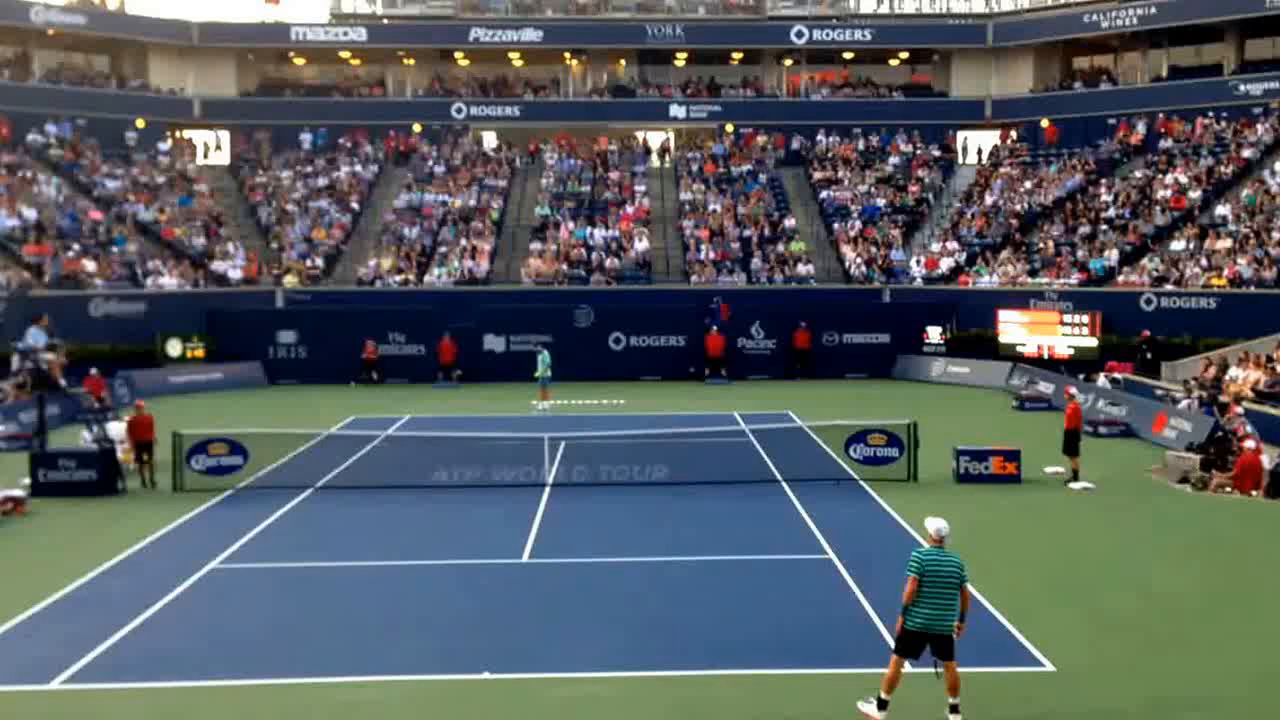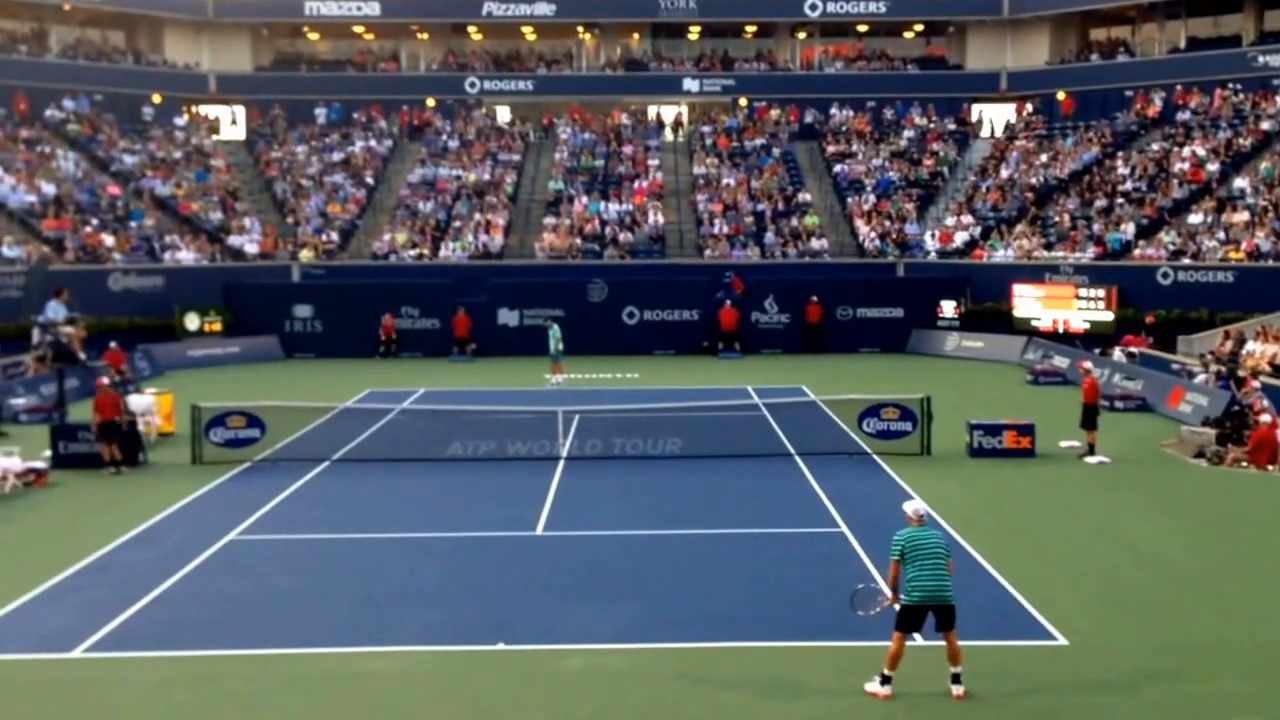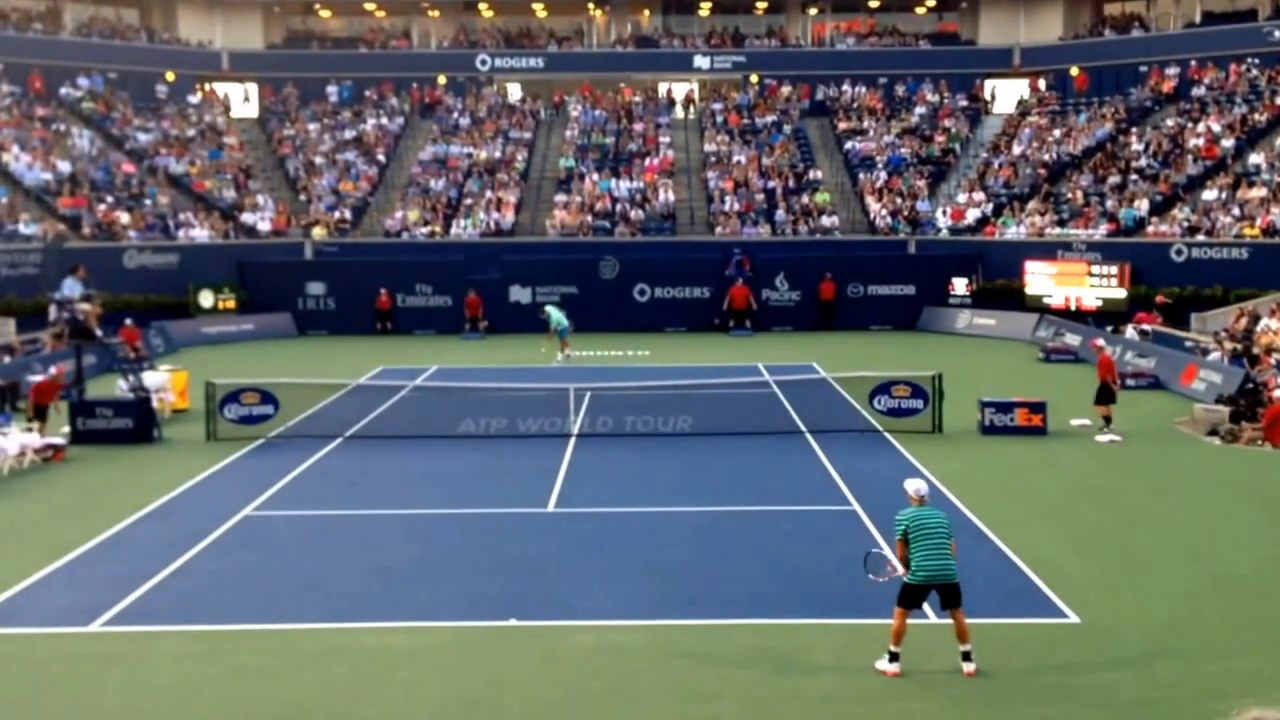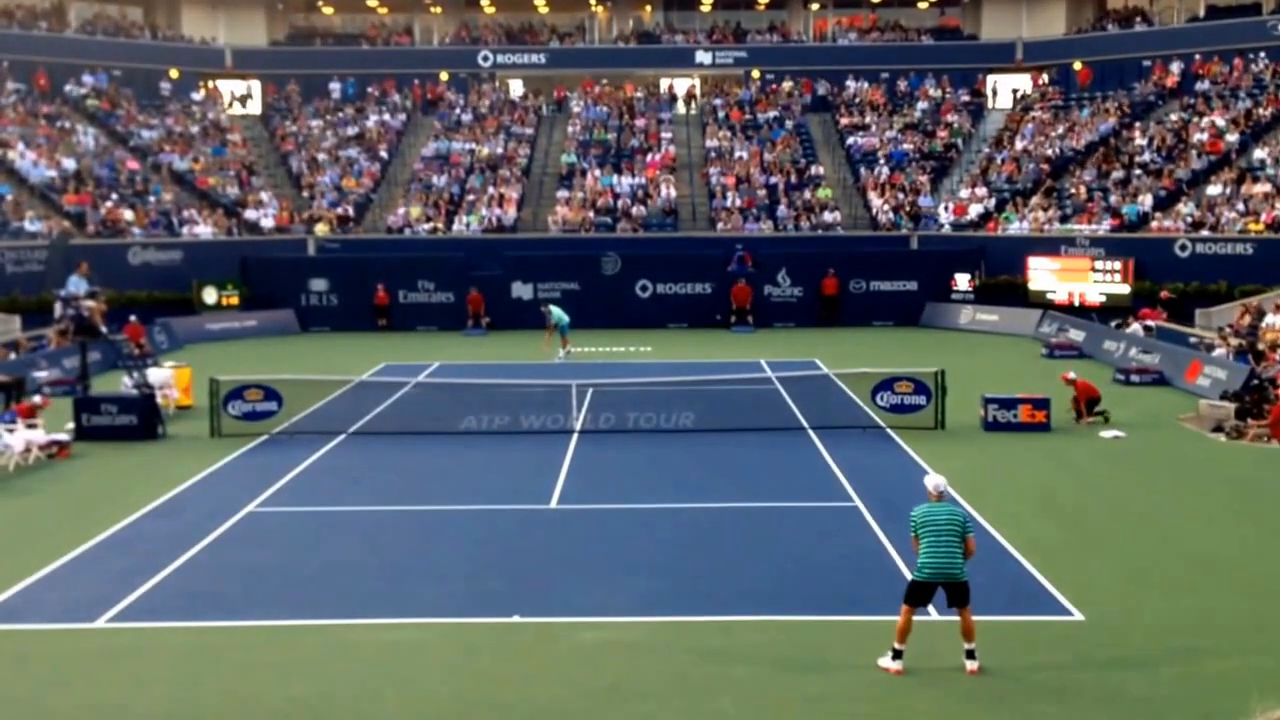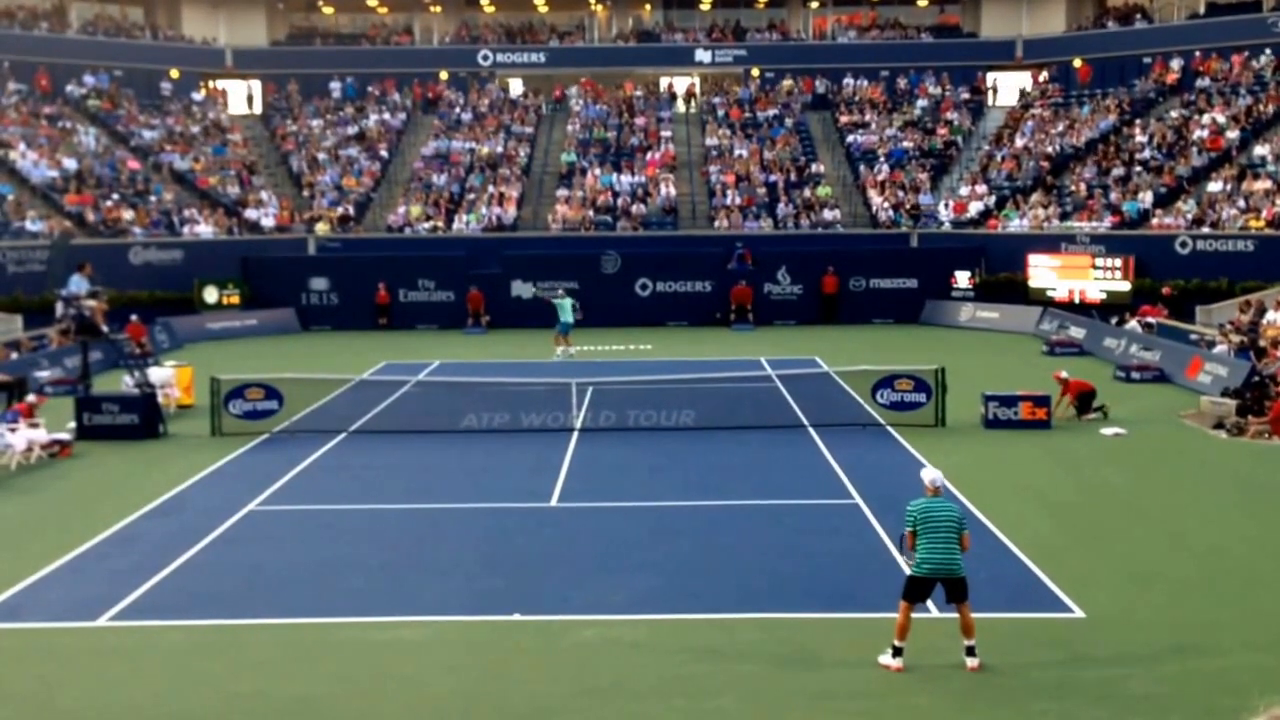
dt=1s
person 1, frame 1
left shoulder: (918, 555)
right shoulder: (958, 562)
left elbow: (911, 589)
right elbow: (964, 595)
left wrist: (902, 615)
right wrist: (961, 619)
left hip: (916, 622)
right hip: (944, 625)
left knee: (896, 662)
right knee: (950, 666)
person 1, frame 2
left shoulder: (901, 536)
right shoulder: (939, 536)
left elbow: (893, 573)
right elbow: (948, 570)
left wrist: (894, 593)
left hip: (914, 596)
right hip: (944, 594)
left knee: (899, 638)
right knee: (950, 636)
left ankle: (884, 684)
right ankle: (957, 684)
person 1, frame 3
left shoulder: (903, 516)
right shoulder: (942, 516)
left elbow: (901, 553)
right elbow: (952, 551)
left wrist: (907, 568)
left hip: (919, 575)
right hip: (948, 573)
left knee: (900, 613)
right knee: (957, 614)
left ankle: (892, 662)
right ankle: (967, 661)
person 1, frame 4
left shoulder: (917, 512)
right shoulder: (960, 513)
left elbow: (917, 547)
right elbow: (971, 549)
left hip: (926, 572)
right hip: (955, 572)
left knee: (907, 611)
right knee: (965, 612)
left ankle: (896, 659)
right ankle: (971, 659)
person 1, frame 5
left shoulder: (914, 507)
right shoulder: (955, 509)
left elbow: (910, 544)
right elbow: (965, 545)
left hip: (924, 568)
right hip: (954, 568)
left knee: (905, 608)
right knee: (963, 608)
left ankle: (896, 657)
right ankle: (971, 656)
